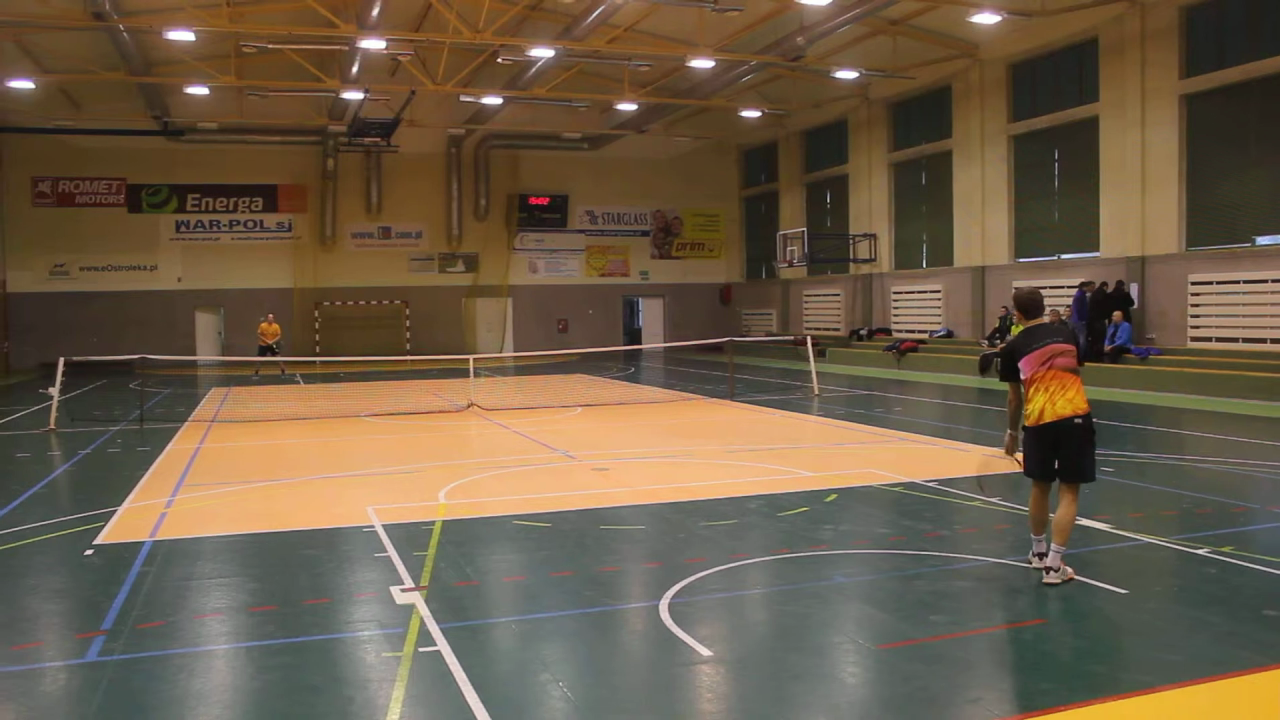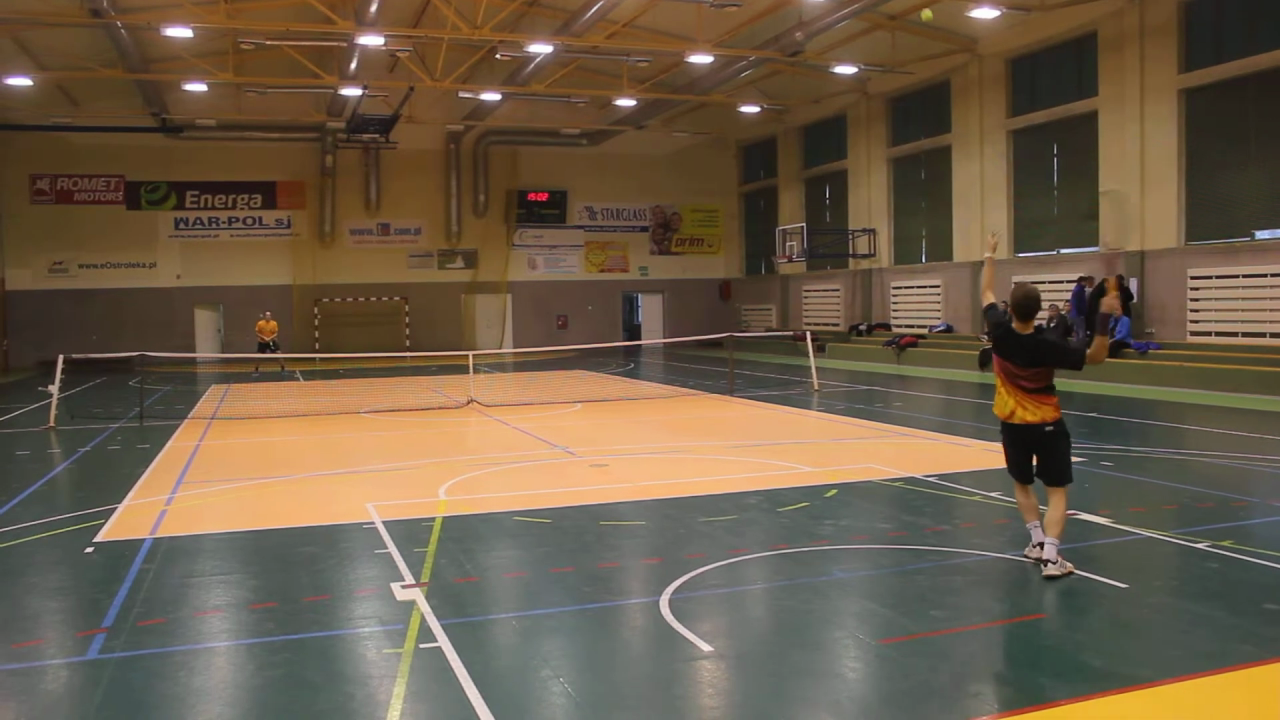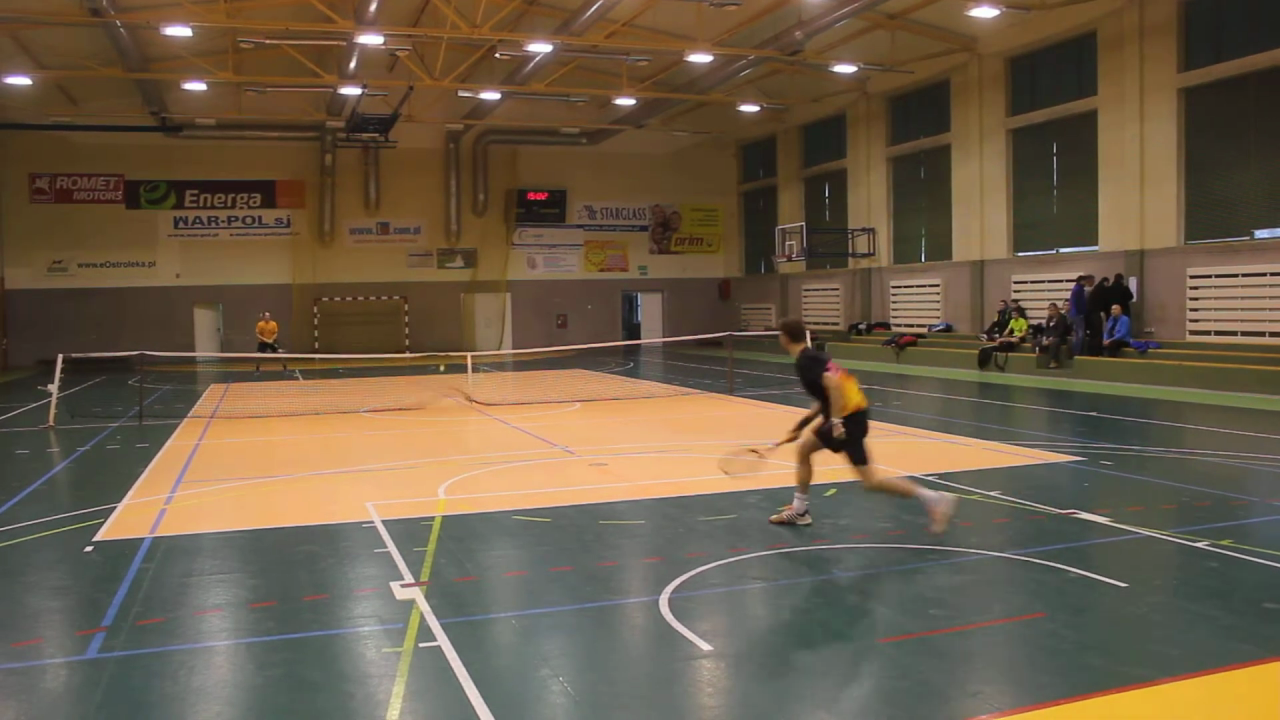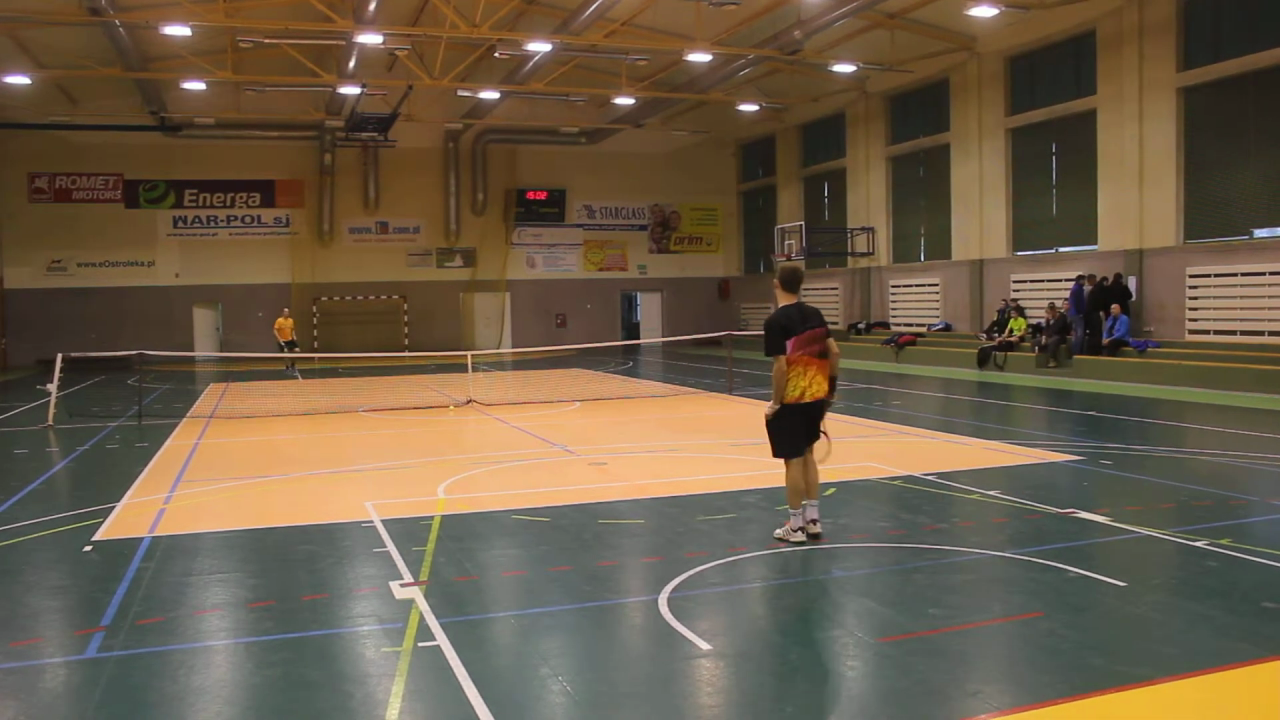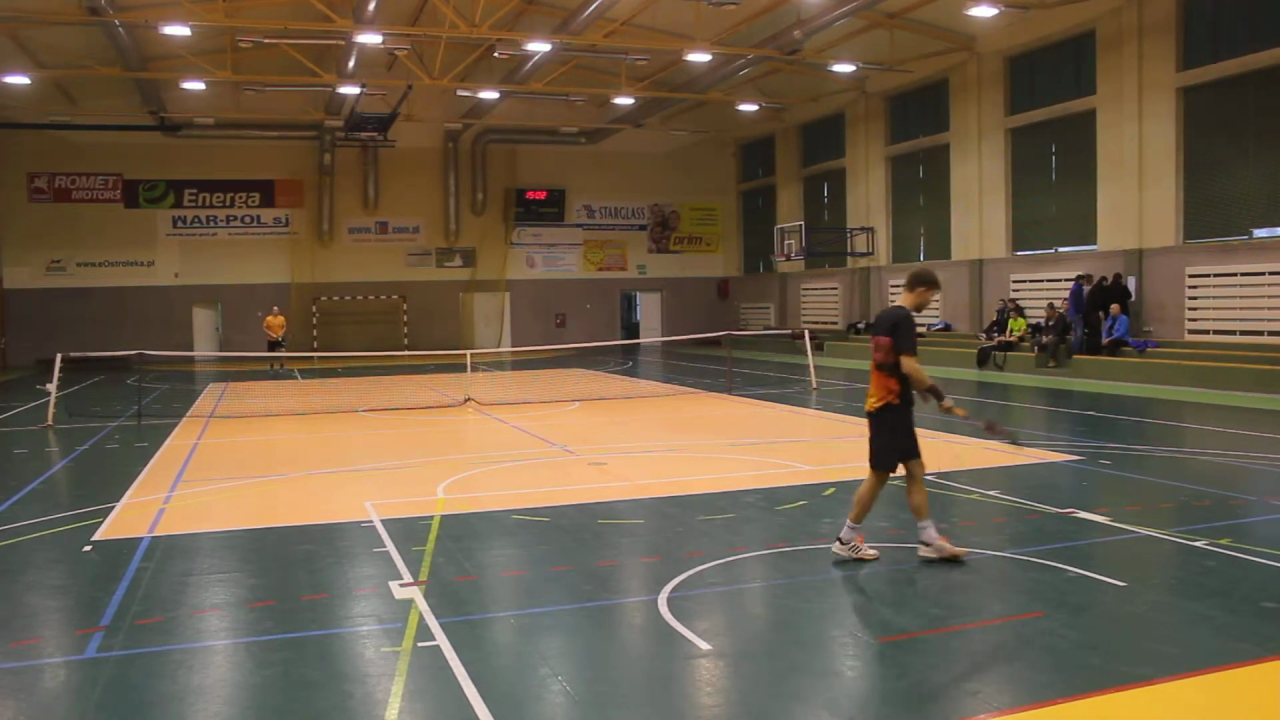
dt=1s
person 1, frame 1
left shoulder: (1013, 348)
right shoulder: (1066, 335)
left elbow: (1015, 397)
left wrist: (1011, 433)
left hip: (1038, 421)
right hip: (1075, 416)
left knee: (1040, 487)
right knee: (1068, 491)
left ankle: (1039, 552)
right ankle: (1053, 565)
person 1, frame 2
left shoulder: (1000, 333)
right shoulder: (1049, 348)
left elbow: (986, 292)
right elbow: (1096, 356)
left wrist: (990, 253)
right wrist: (1105, 318)
left hip: (1013, 425)
right hip: (1048, 425)
left knee: (1022, 484)
right knee: (1057, 491)
left ankle: (1039, 542)
right ankle: (1052, 557)
person 1, frame 3
left shoulder: (805, 363)
right shoulder: (812, 357)
left elbow: (833, 382)
left wrist: (834, 421)
right wrist: (803, 423)
left hip: (849, 416)
right hip: (843, 415)
left knee: (869, 478)
right knee: (804, 450)
left ankle: (935, 500)
right ankle: (799, 509)
person 1, frame 4
left shoulder: (776, 321)
right shoulder: (814, 314)
left elbow: (781, 366)
right elbow: (834, 352)
left wrist: (775, 402)
right wrist: (832, 384)
left hip: (792, 400)
right hip: (818, 395)
left knee: (794, 462)
right knee: (807, 454)
left ankle: (795, 526)
right ankle: (812, 517)
person 1, frame 5
left shoulder: (885, 317)
right shoulder: (903, 320)
right elbow: (908, 367)
left wrist: (916, 389)
right wrist: (940, 395)
left hip: (892, 405)
right hip: (890, 408)
left knee: (915, 470)
right knee: (880, 475)
left ankle: (930, 540)
right ankle: (846, 539)
